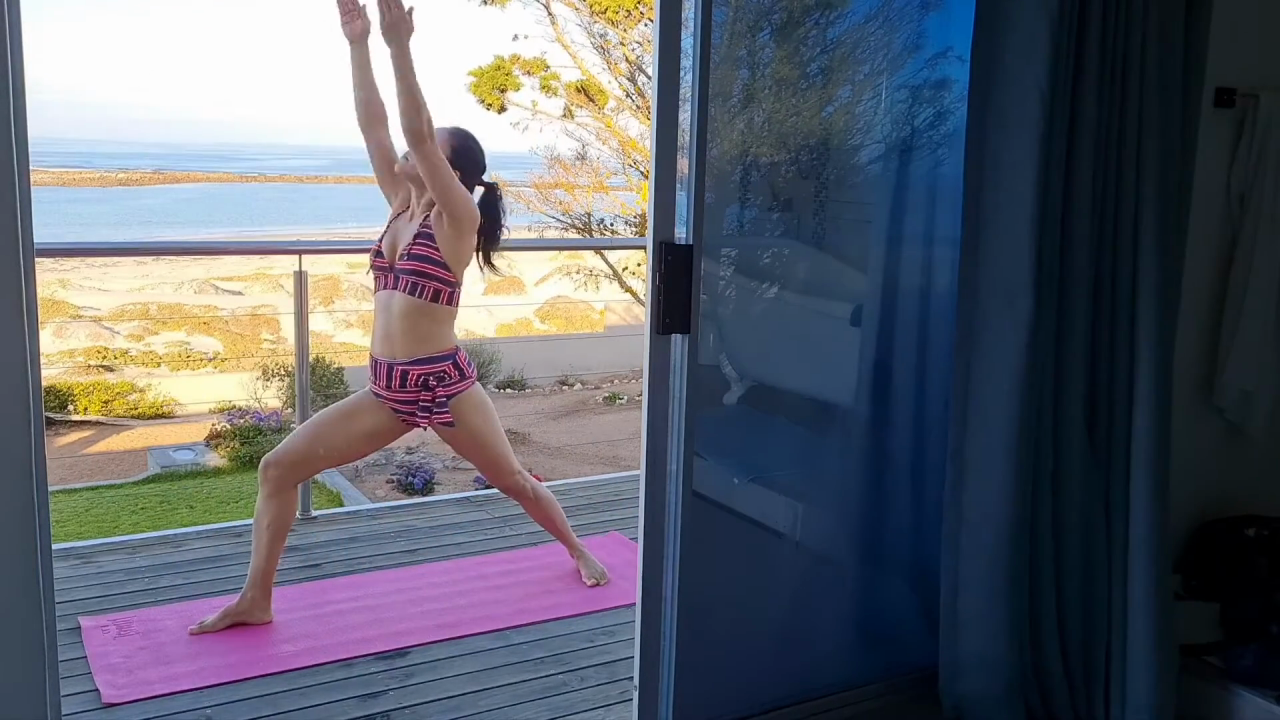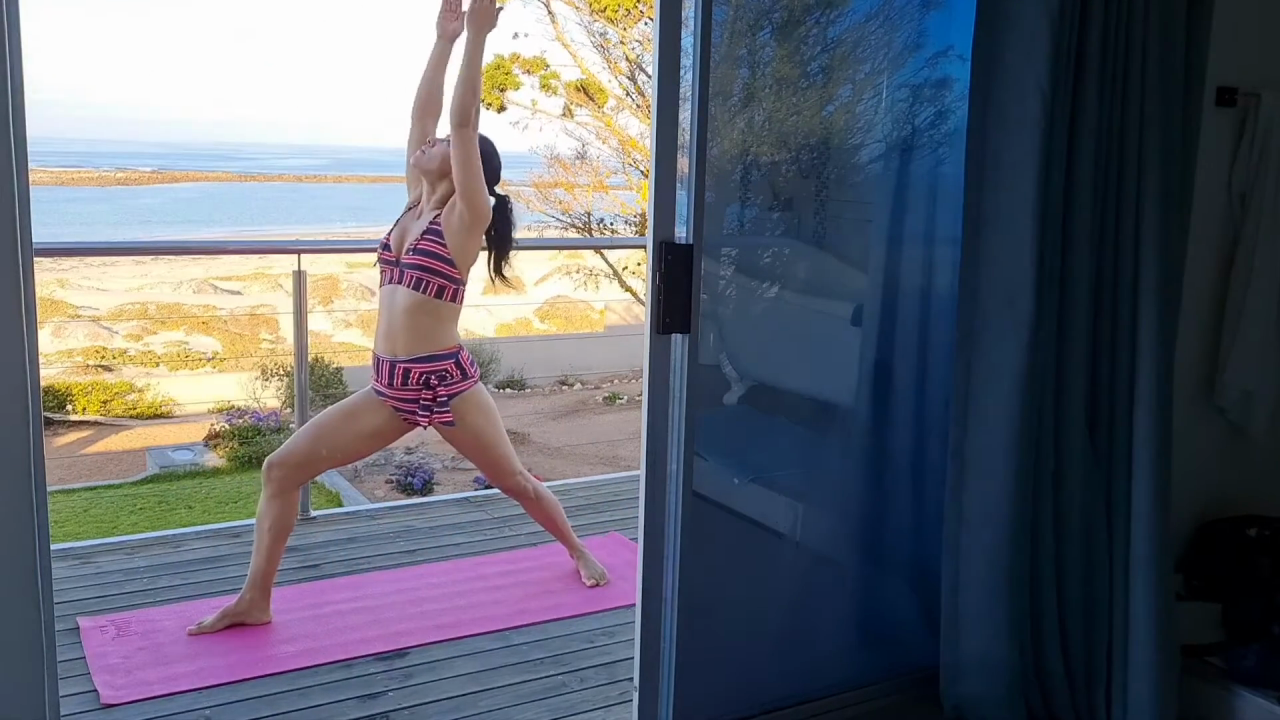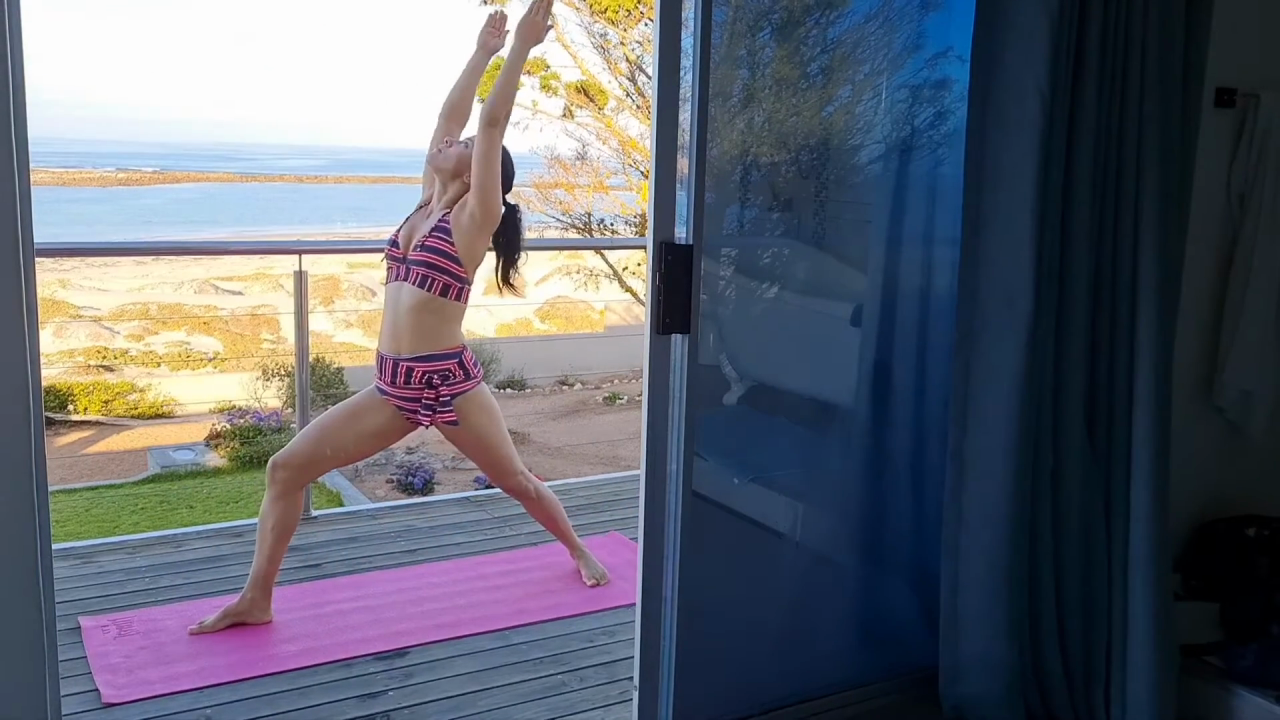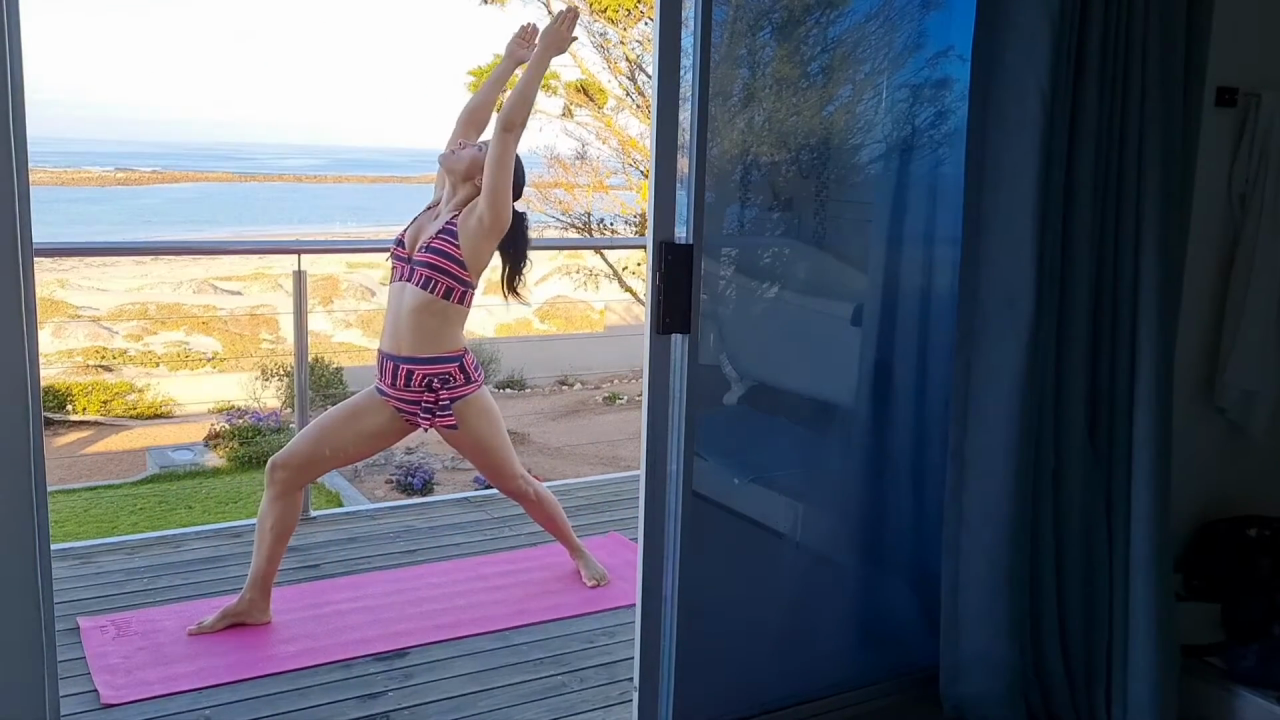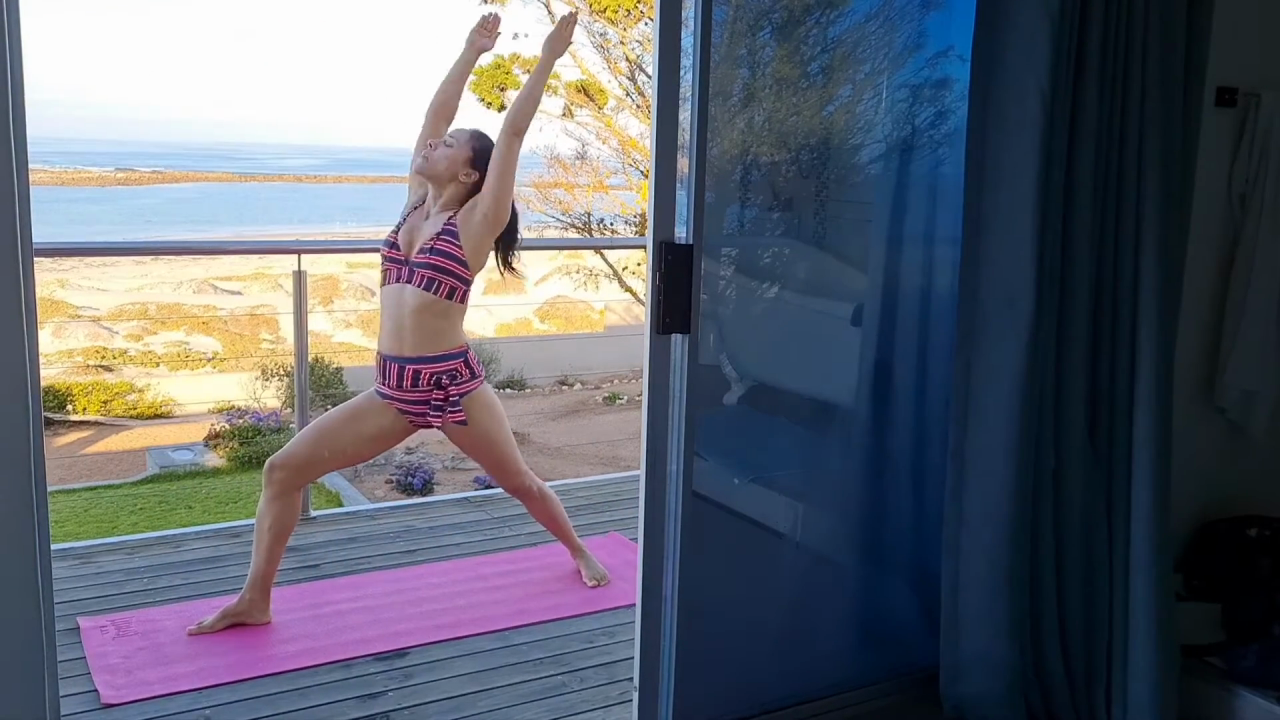
dt=0.2s
person 1, frame 1
left shoulder: (456, 223)
right shoulder: (404, 207)
left elbow: (423, 140)
right elbow: (377, 131)
left hip: (443, 386)
right hip: (387, 392)
left knee: (515, 482)
right knee: (277, 467)
left ankle: (578, 551)
right ankle: (256, 599)
person 1, frame 2
left shoulder: (466, 216)
right shoulder: (417, 204)
left elbow: (465, 126)
right elbow: (423, 115)
left hip: (446, 384)
right hip: (390, 388)
left knee: (516, 482)
right knee: (281, 468)
left ankle: (578, 552)
right ankle: (255, 599)
person 1, frame 3
left shoulder: (476, 218)
right shoulder: (427, 204)
left elbow: (491, 125)
right elbow: (452, 116)
left hip: (449, 383)
right hip: (392, 387)
left knee: (517, 482)
right knee: (286, 468)
left ankle: (579, 552)
right ankle: (255, 600)
person 1, frame 4
left shoulder: (484, 221)
right shoulder: (436, 206)
left elbow: (507, 130)
right elbow: (470, 121)
left wrist: (541, 59)
right wrist: (509, 61)
left hip: (449, 385)
right hip: (393, 388)
left knee: (516, 484)
right knee: (285, 468)
left ankle: (580, 553)
right ankle: (255, 600)
person 1, frame 5
left shoulder: (478, 219)
right shoulder: (416, 204)
left elbow: (511, 134)
right elbow: (434, 118)
left wrist: (548, 58)
right wrist: (470, 52)
left hip: (453, 385)
right hip: (394, 389)
left knee: (521, 482)
right knee: (283, 469)
left ankle: (580, 552)
right ankle: (254, 600)
